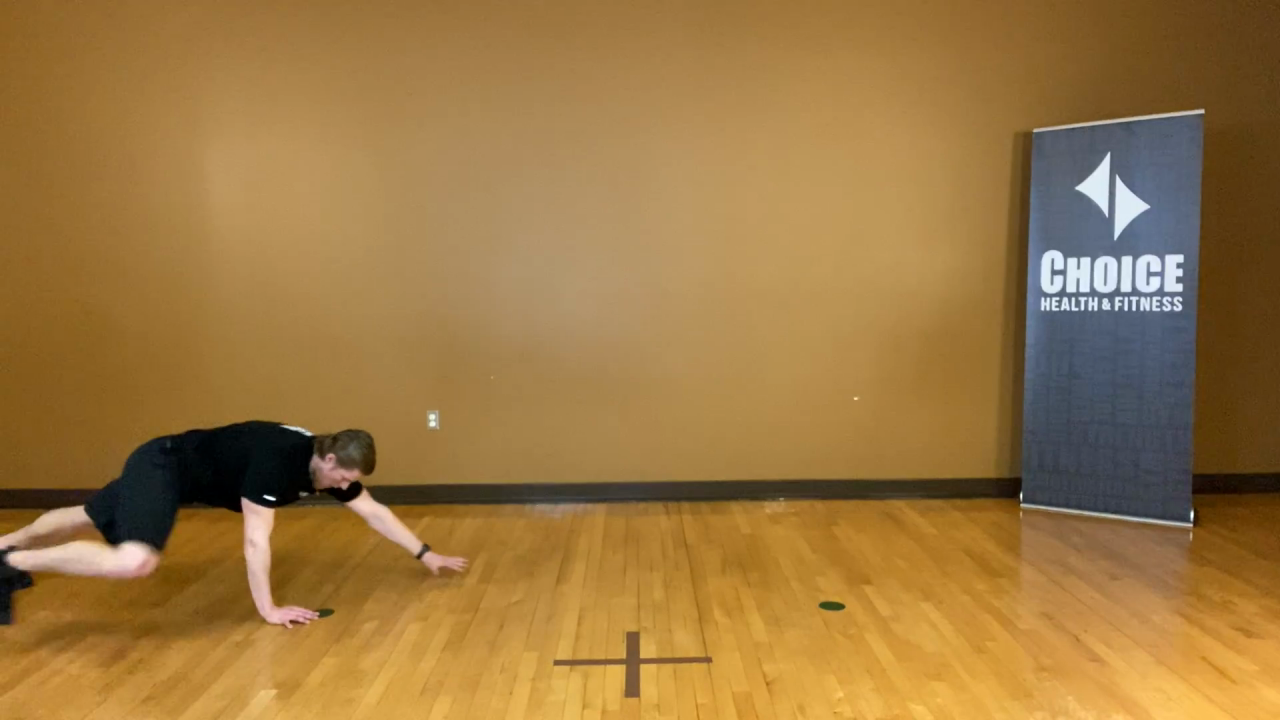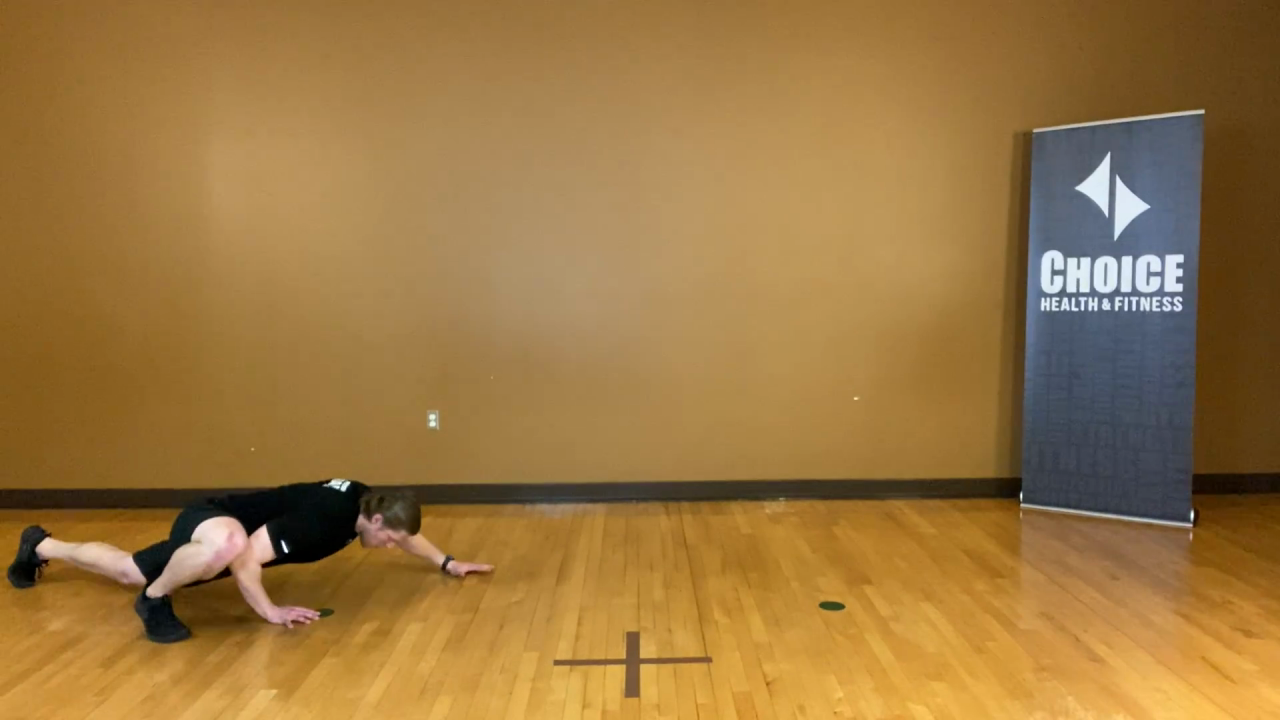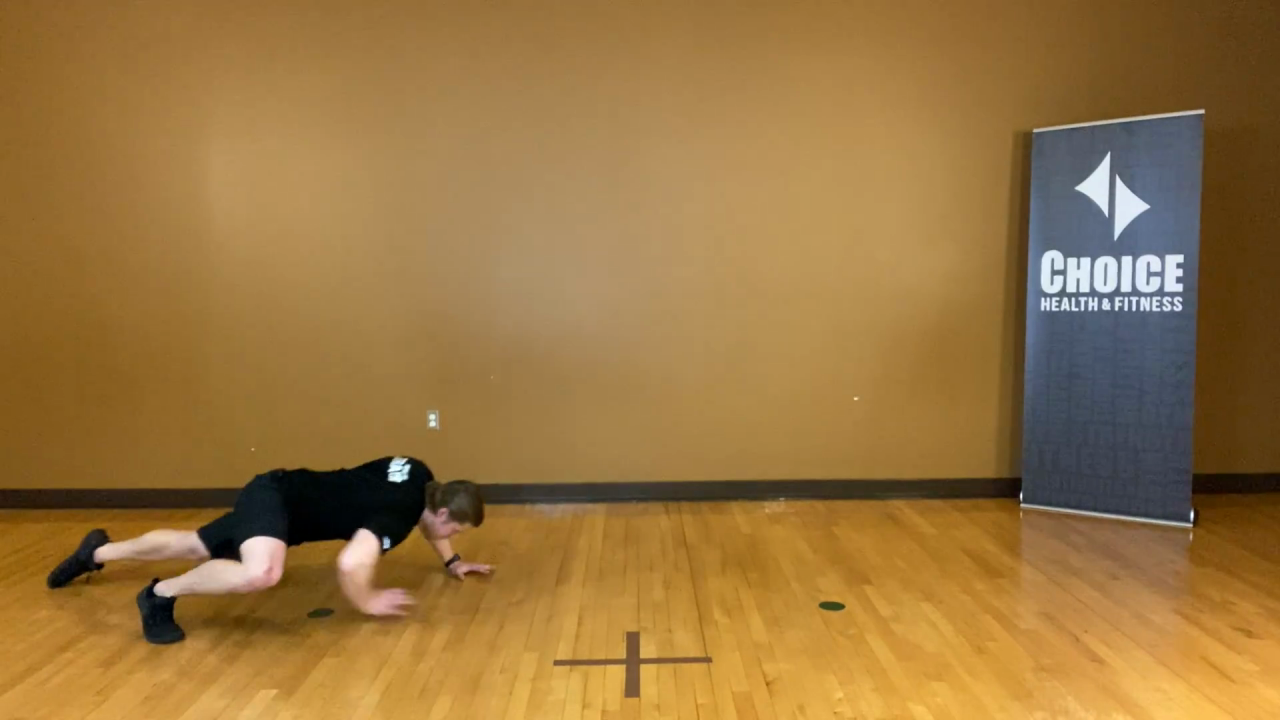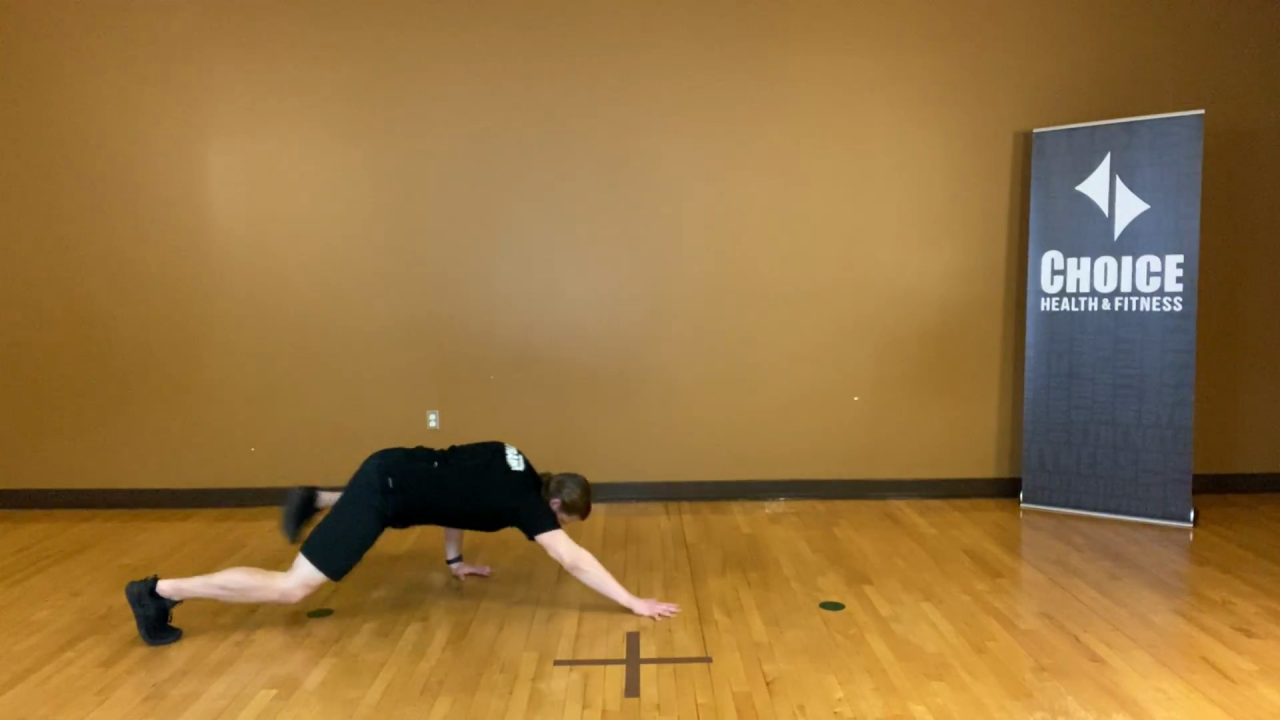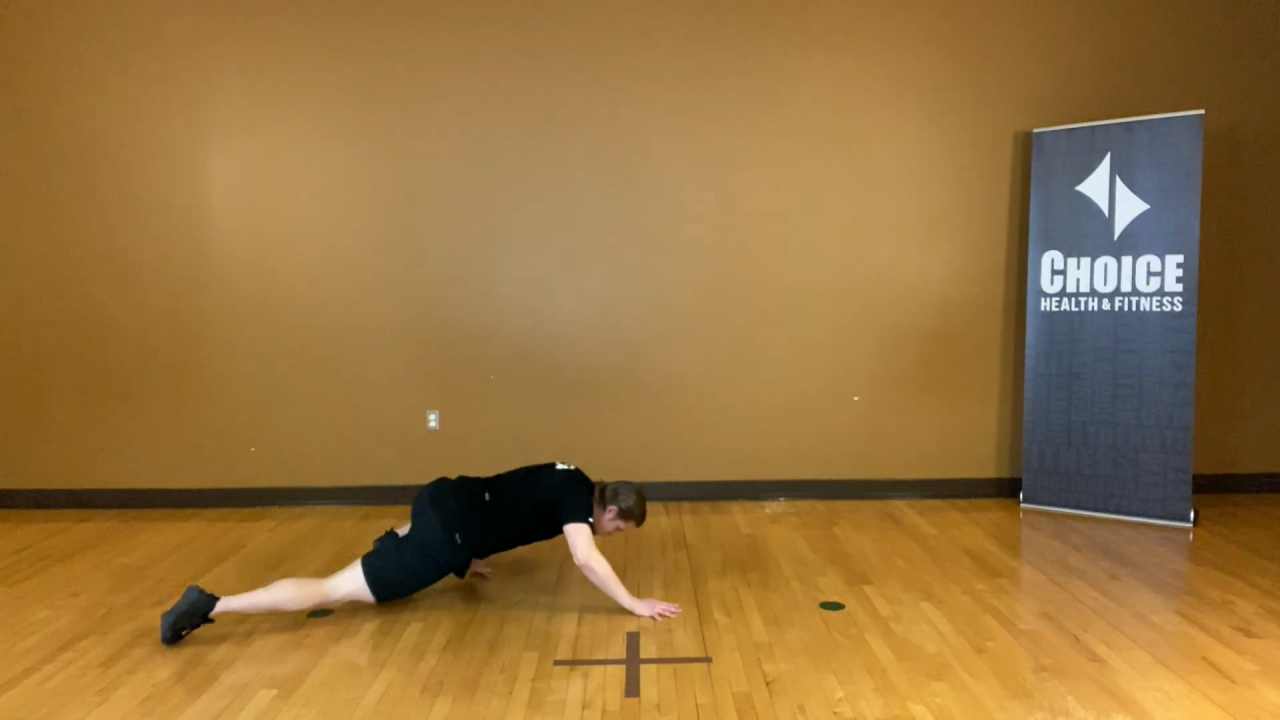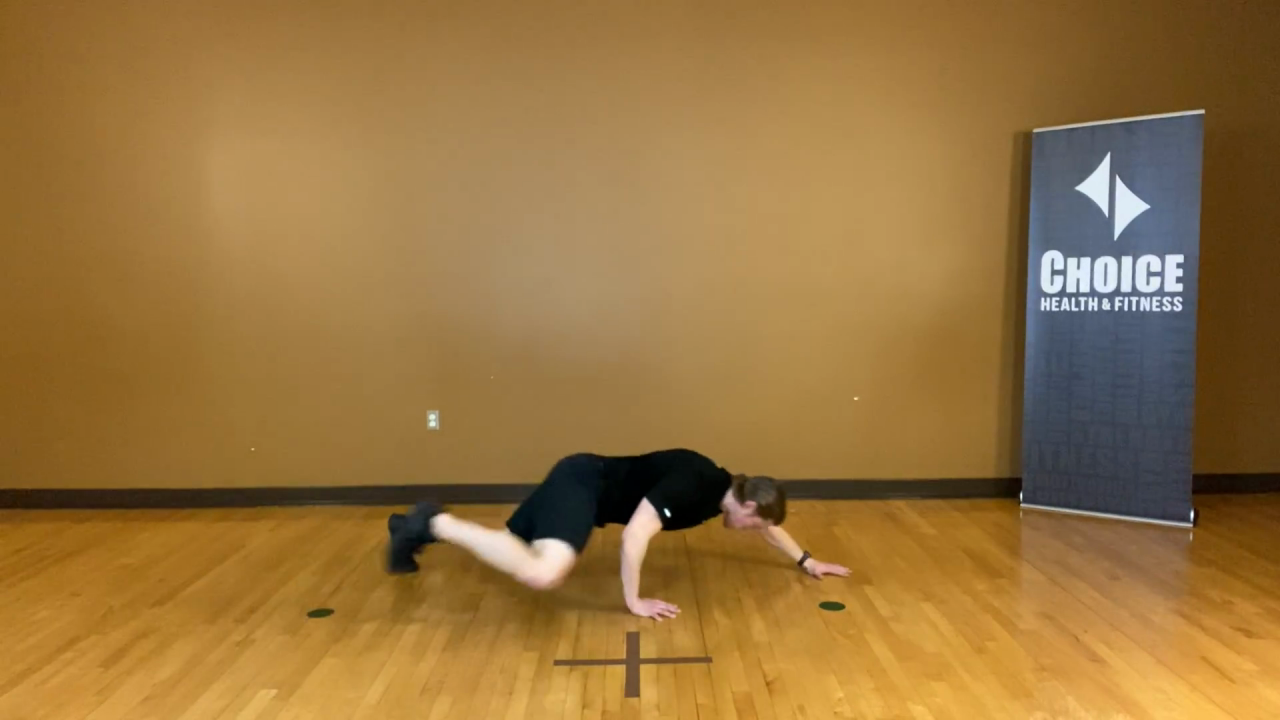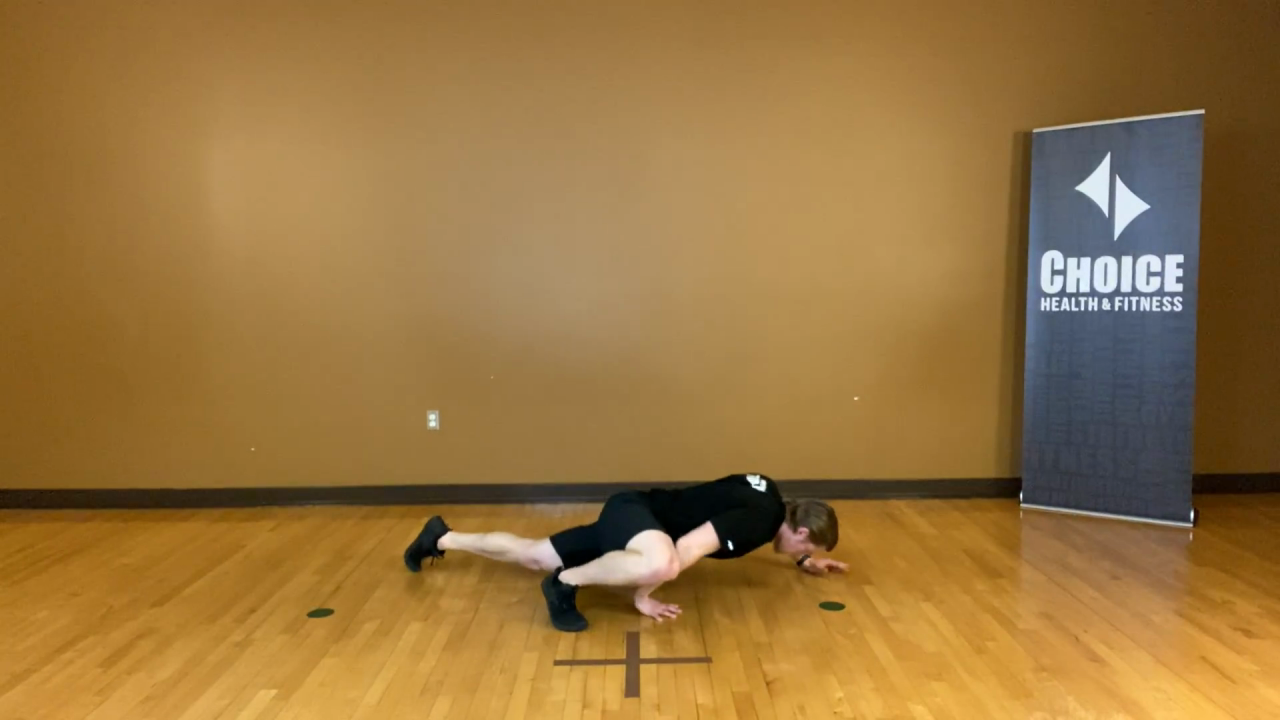
dt=0.7s
person 1, frame 1
left shoulder: (328, 462)
right shoulder: (275, 461)
left elbow: (374, 512)
right elbow: (256, 541)
left wrist: (426, 554)
right wrist: (267, 609)
left hip: (172, 470)
right hip: (162, 466)
left knee: (89, 518)
right knee: (134, 561)
person 1, frame 2
left shoulder: (364, 502)
right shoulder: (320, 520)
left elbow: (406, 532)
right elbow: (244, 557)
left wrist: (447, 563)
right wrist: (269, 612)
left hip: (212, 534)
right hip: (204, 524)
left knee: (127, 571)
right knee: (228, 542)
left ankle: (40, 545)
right ankle: (155, 601)
person 1, frame 3
left shoulder: (421, 479)
right shoulder: (396, 513)
right elbow: (351, 567)
left wrist: (452, 561)
right wrist: (369, 602)
left hip: (278, 493)
right hip: (274, 499)
left knee: (188, 546)
right knee: (262, 572)
left ankle: (99, 552)
right ankle: (161, 595)
person 1, frame 4
left shoulder: (512, 464)
right shoulder: (527, 501)
right elbow: (571, 558)
left wrist: (455, 561)
right wrist: (632, 602)
left hip: (389, 465)
right hip: (385, 493)
right knee: (292, 586)
left ankle: (315, 501)
right ankle: (157, 590)
person 1, frame 5
left shoulder: (566, 478)
right shoulder: (578, 496)
right elbow: (585, 559)
left wrist: (470, 556)
right wrist: (633, 603)
left hip: (442, 496)
right hip: (443, 539)
right knee: (332, 590)
left ankle: (395, 539)
right ankle: (212, 605)
person 1, frame 6
left shoulder: (730, 491)
right shoulder: (692, 482)
left elbow: (765, 527)
right elbow: (635, 534)
left wrist: (805, 560)
right wrist: (634, 601)
left hip: (585, 484)
right hip: (580, 479)
left knee: (512, 542)
right knee: (540, 574)
left ankle: (410, 529)
right ankle: (433, 523)
person 1, frame 7
left shoulder: (770, 499)
right shoulder: (757, 519)
right elbow: (685, 549)
left wrist: (804, 561)
right wrist: (642, 597)
left hip: (636, 511)
right hip: (630, 512)
left knee: (533, 555)
right knee: (661, 563)
left ankle: (441, 538)
right ankle: (565, 583)
